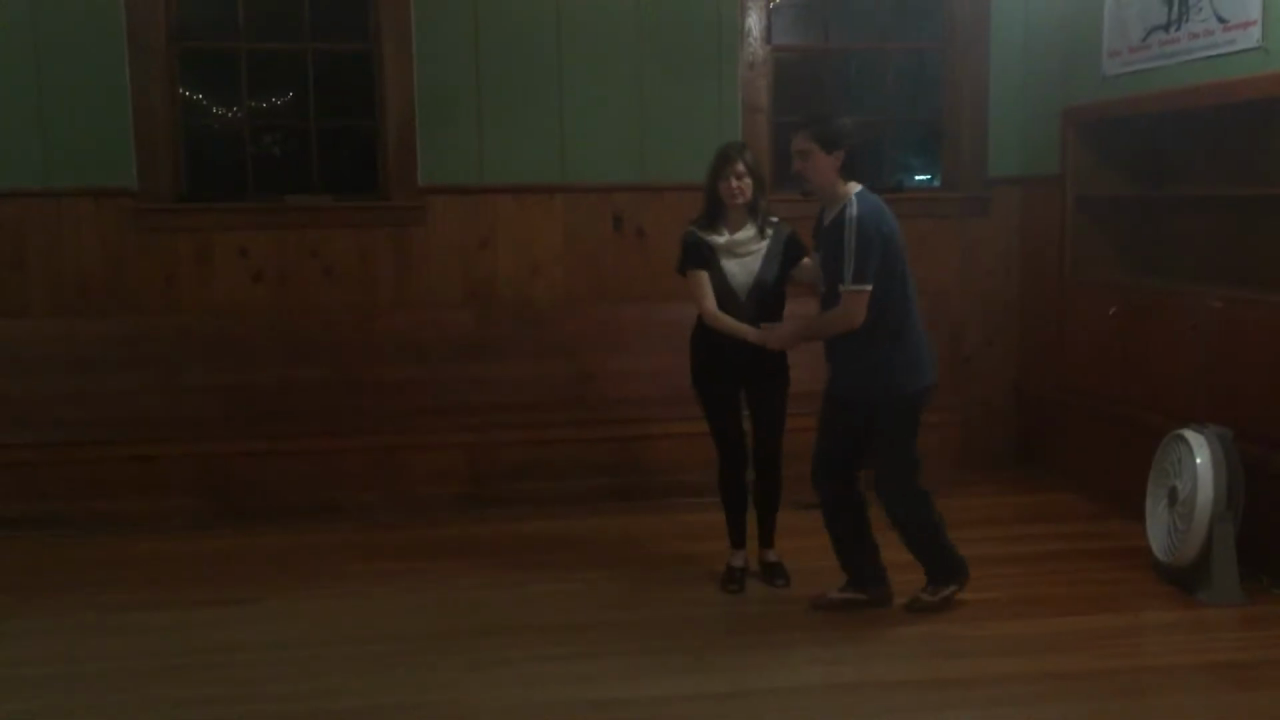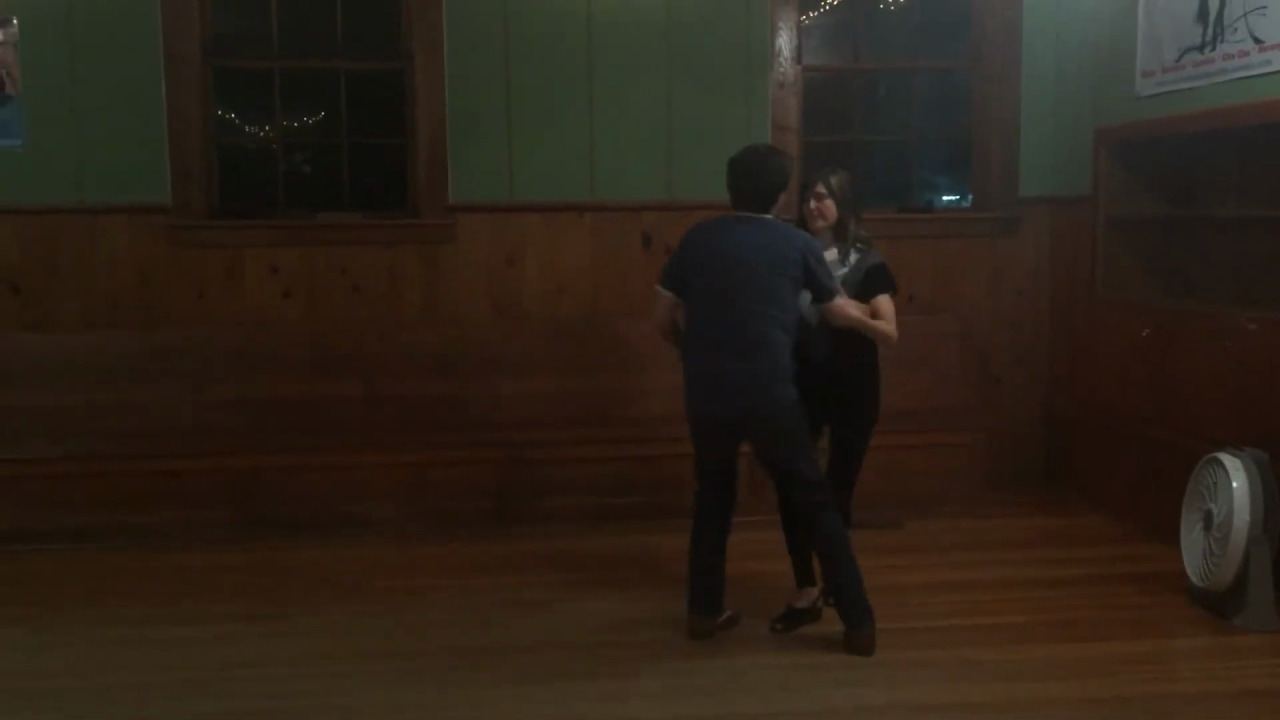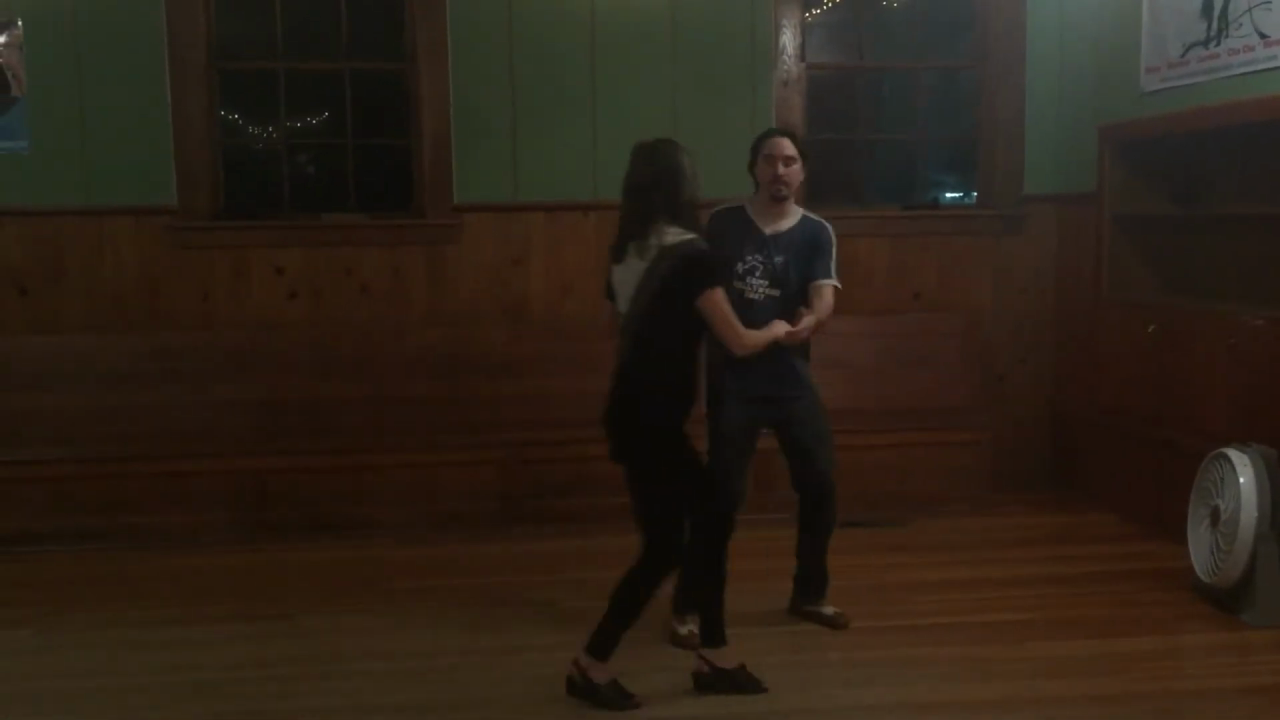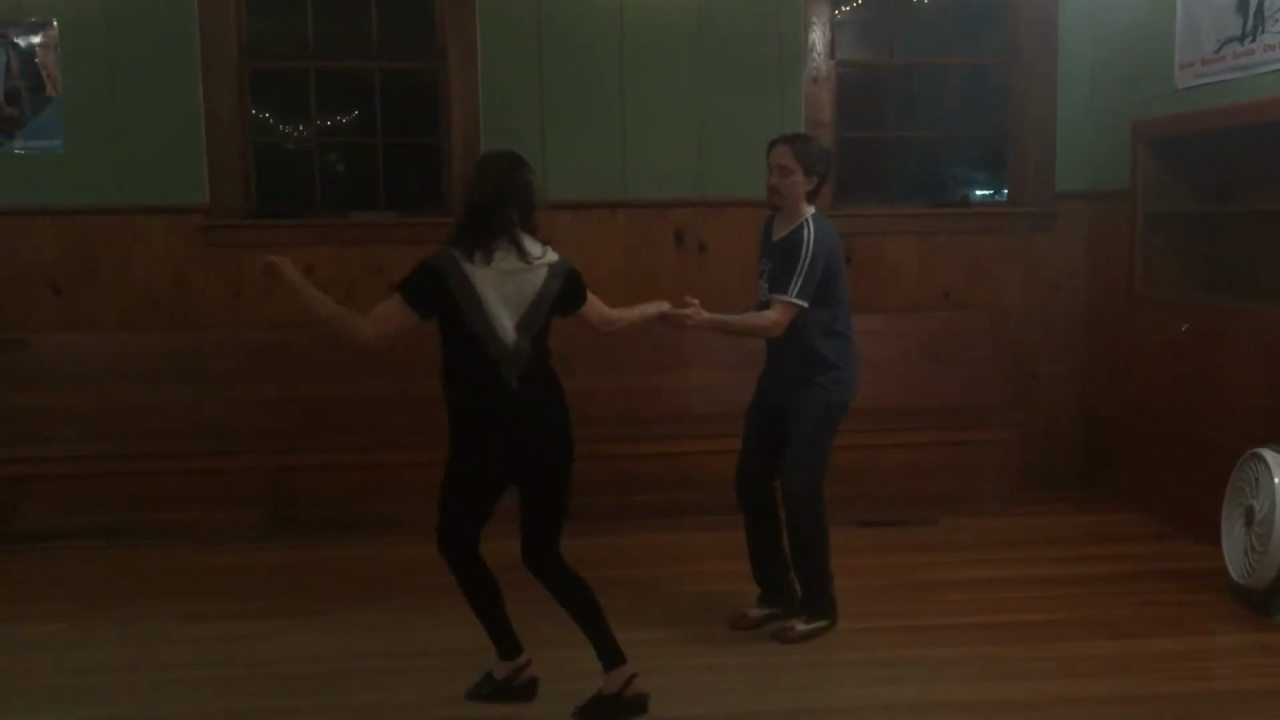
dt=1s
person 1, frame 1
left shoulder: (779, 237)
right shoulder: (698, 240)
left elbow: (816, 277)
right elbow: (708, 311)
right wrist: (754, 334)
left hip: (768, 361)
right hip: (716, 360)
left knee: (769, 453)
right knee: (732, 454)
left ankle: (768, 550)
right ankle: (737, 552)
person 1, frame 2
left shoulder: (868, 265)
left elbow: (889, 333)
left hip: (852, 391)
right hip: (801, 385)
left knee: (838, 490)
right ankle: (806, 593)
person 1, frame 3
left shoulder: (627, 254)
right shoulder: (689, 254)
right elbow: (739, 343)
right wrist: (778, 327)
left hip: (632, 410)
right hip: (651, 417)
right knee: (662, 545)
left ankle: (711, 658)
right ankle: (591, 665)
person 1, frame 4
left shoulder: (445, 270)
right shoulder: (552, 268)
left elbow: (368, 331)
right elbow: (610, 320)
left wrist: (299, 284)
right wrist: (657, 308)
left hip: (484, 436)
right hip: (547, 429)
left knee: (458, 542)
right knee: (543, 553)
left ankle: (513, 664)
right ankle: (619, 673)
person 2, frame 1
left shoulder: (859, 217)
right shoulder: (830, 215)
left elbow: (852, 314)
left wrist: (794, 333)
left hip: (894, 376)
right hip: (853, 375)
left knee: (895, 484)
right knee: (830, 474)
left ankle: (947, 572)
right ankle: (866, 580)
person 2, frame 2
left shoulder: (698, 239)
right shoulder: (799, 243)
left elbow: (664, 320)
right elbow: (841, 314)
right wrist: (869, 313)
left hip: (707, 396)
right hip: (771, 396)
left knee: (714, 498)
right knee: (817, 504)
left ankle: (705, 611)
right ankle: (859, 622)
person 2, frame 3
left shoulder: (816, 232)
right shoulder: (722, 224)
left elbow: (823, 297)
left wrist: (809, 323)
left hip: (792, 380)
right hip: (733, 380)
left knee: (820, 485)
right knee: (723, 491)
left ankle: (809, 594)
right ankle: (686, 607)
person 2, frame 4
left shoulder: (813, 238)
right shoulder: (772, 227)
left elbow: (778, 320)
left wrist: (709, 321)
left hip: (820, 384)
right hip: (780, 378)
left knee: (800, 491)
right knee: (751, 483)
left ankle: (819, 607)
right ankle: (777, 595)
